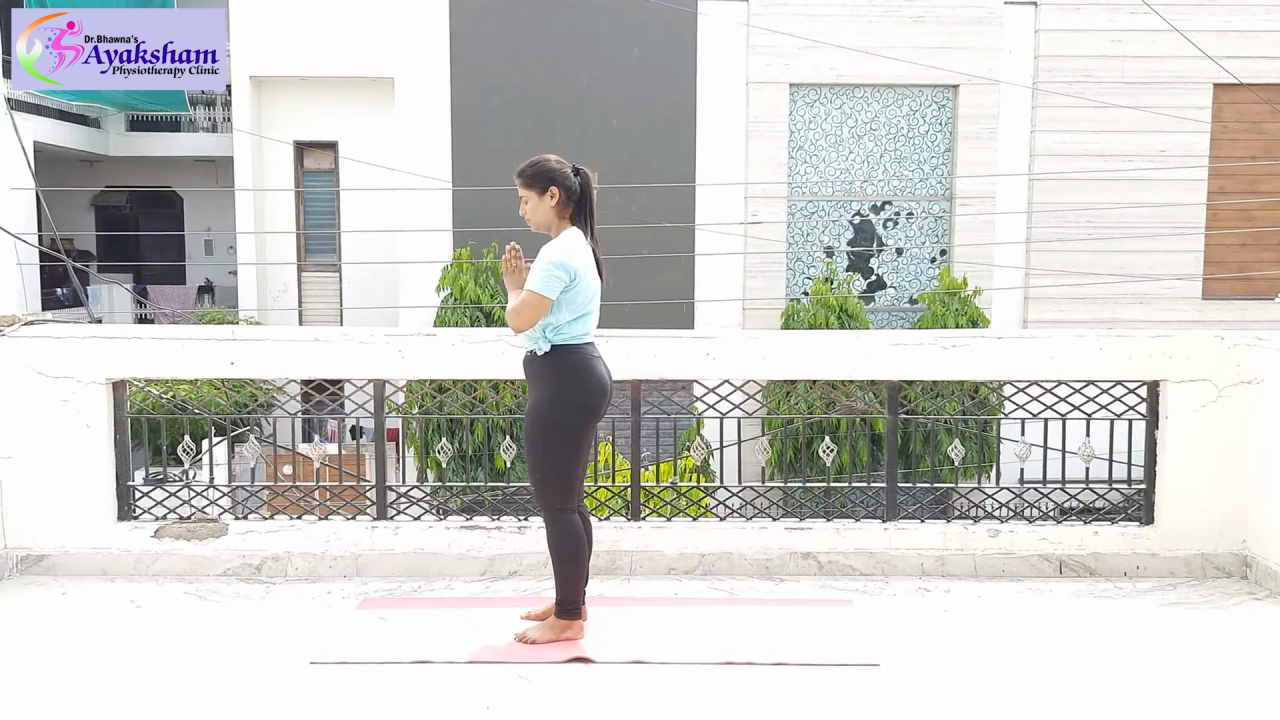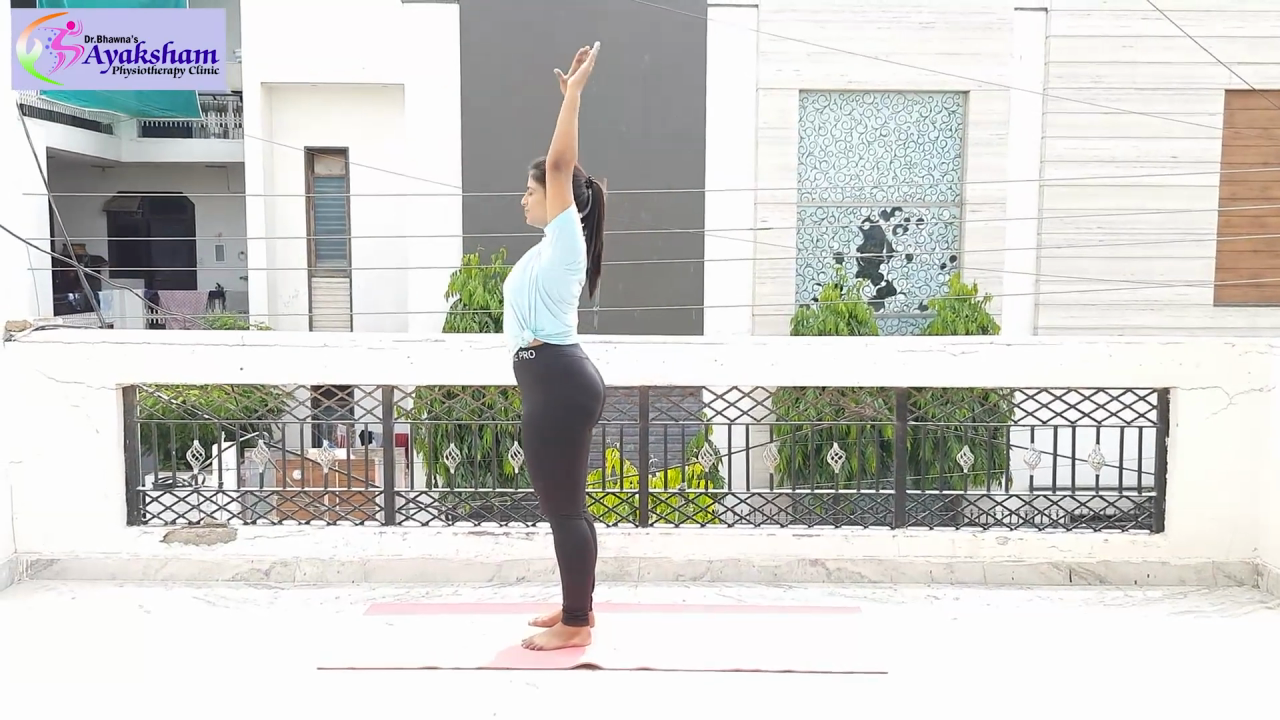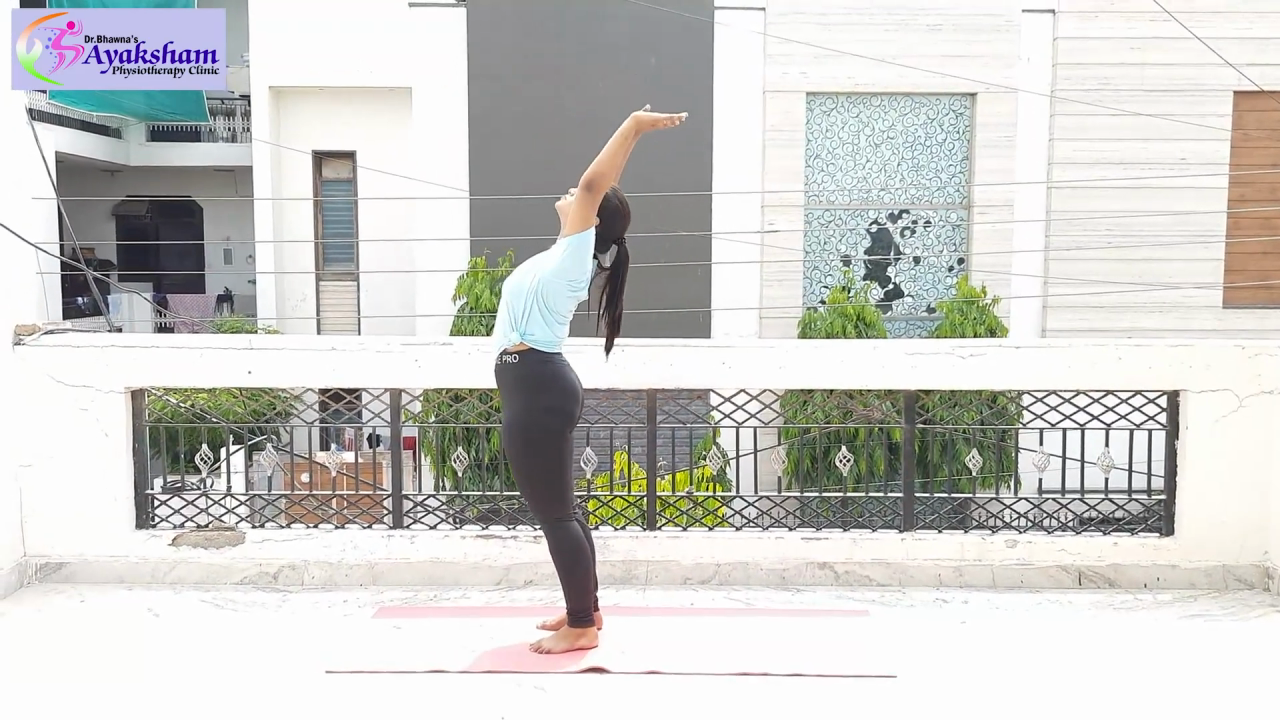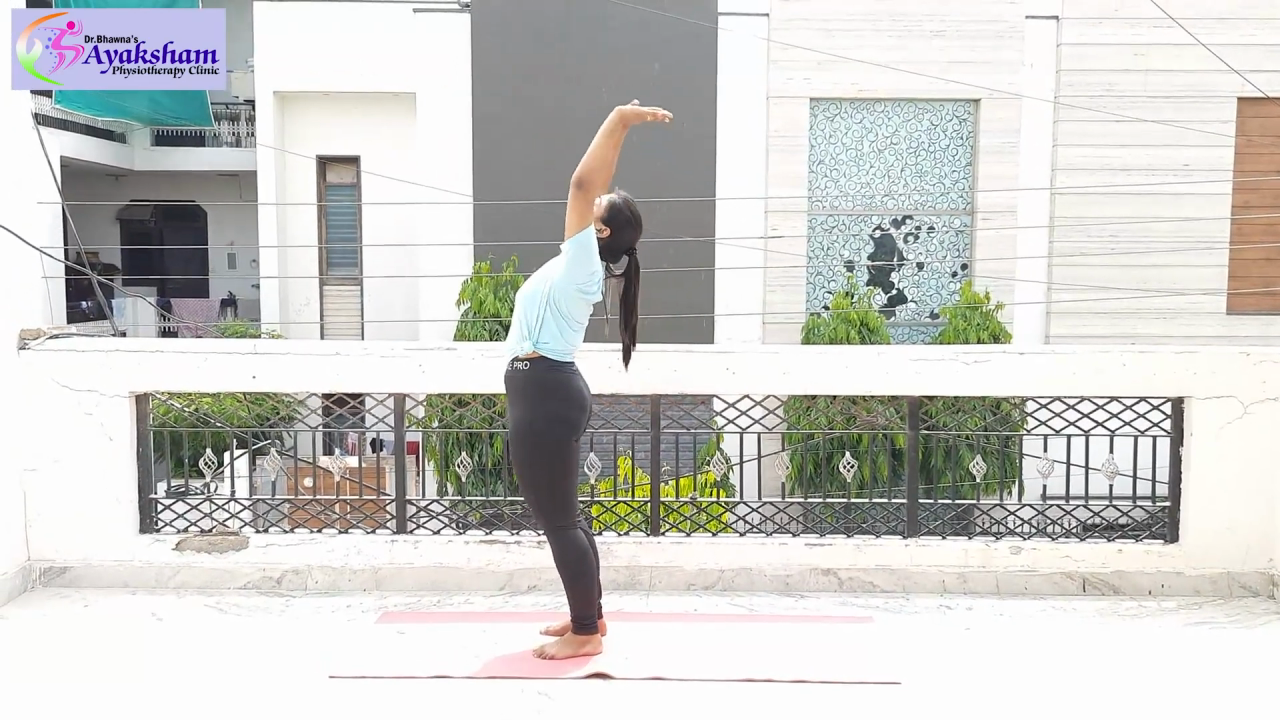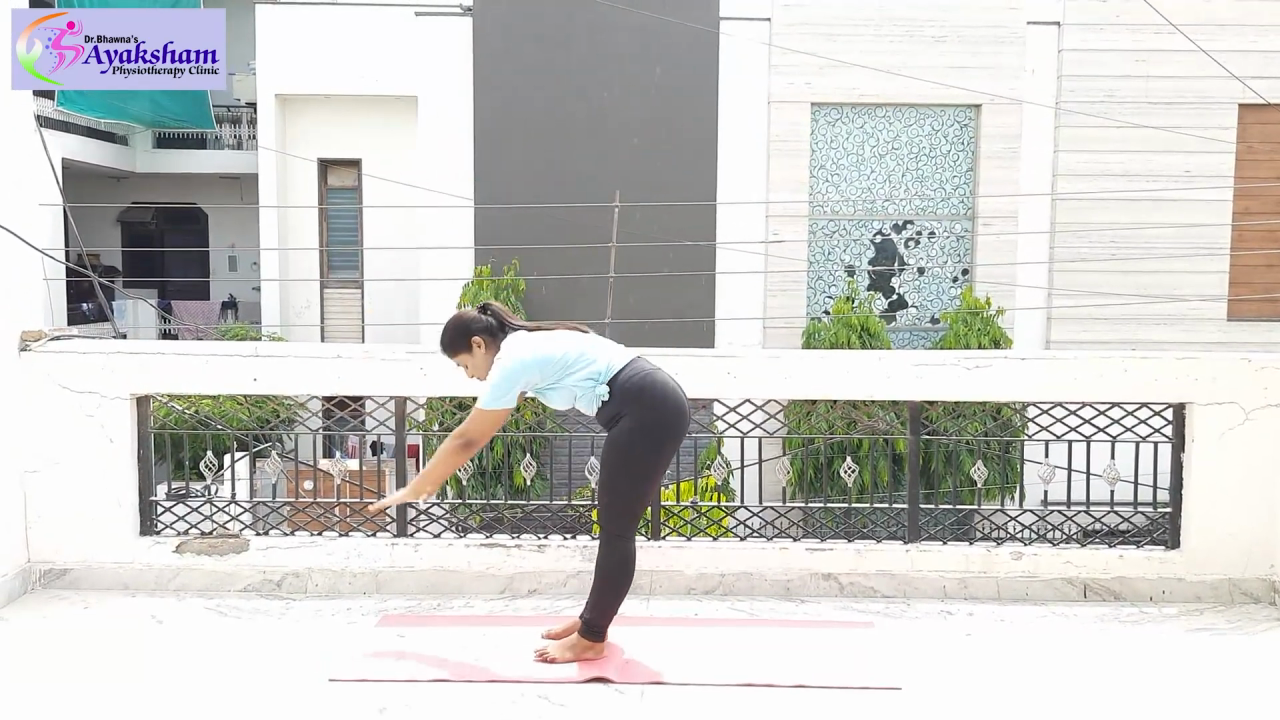
dt=1s
person 1, frame 1
left shoulder: (559, 253)
right shoulder: (574, 246)
left elbow: (520, 319)
left wrist: (512, 286)
right wrist: (521, 282)
left hip: (564, 380)
right hip: (576, 376)
left knee: (555, 501)
right knee: (566, 498)
left ankle: (568, 617)
right ankle: (571, 601)
person 1, frame 2
left shoulder: (565, 240)
right shoulder: (554, 244)
left elbow: (561, 166)
right elbow: (558, 169)
left wrist: (572, 93)
right wrist: (570, 94)
left hip: (558, 383)
right hip: (555, 382)
left knee: (563, 507)
right knee: (564, 504)
left ankle: (576, 624)
right ankle: (577, 607)
person 1, frame 3
left shoulder: (574, 255)
right shoulder: (566, 254)
left elbow: (592, 186)
right elbow: (595, 186)
left wrist: (633, 128)
right wrist: (631, 130)
left hip: (537, 388)
right hip: (535, 386)
left knee: (553, 512)
right knee: (557, 508)
left ankle: (582, 626)
right ankle: (585, 609)
person 1, frame 4
left shoulder: (583, 264)
right shoulder: (580, 263)
left elbow: (583, 184)
right elbow: (591, 186)
left wrist: (618, 123)
right wrist: (616, 127)
left hip: (545, 394)
right hip: (546, 393)
left knee: (557, 519)
right knee: (563, 515)
left ankle: (586, 633)
right ankle: (589, 616)
person 1, frame 5
left shoulder: (513, 363)
right shoulder: (521, 347)
left elbow: (466, 441)
right elbow: (480, 431)
left wrist: (412, 491)
right wrist: (432, 478)
left hip: (646, 408)
right hip: (654, 402)
left knee: (617, 527)
right knee: (614, 521)
left ankle: (588, 639)
right ankle: (591, 622)
